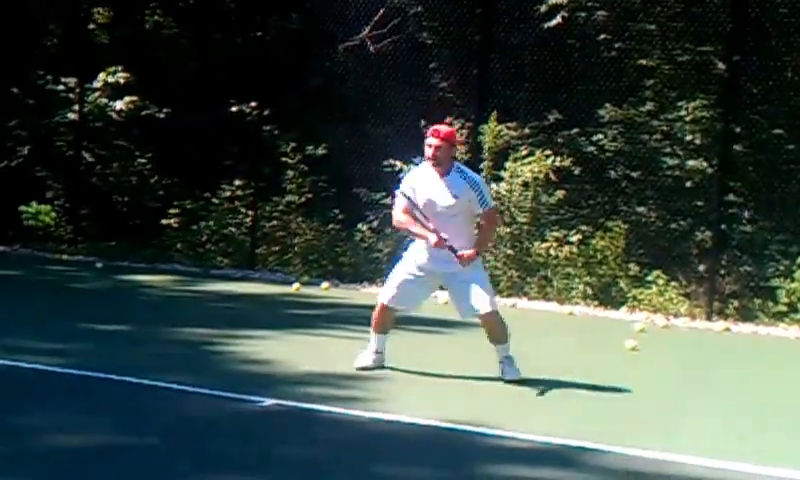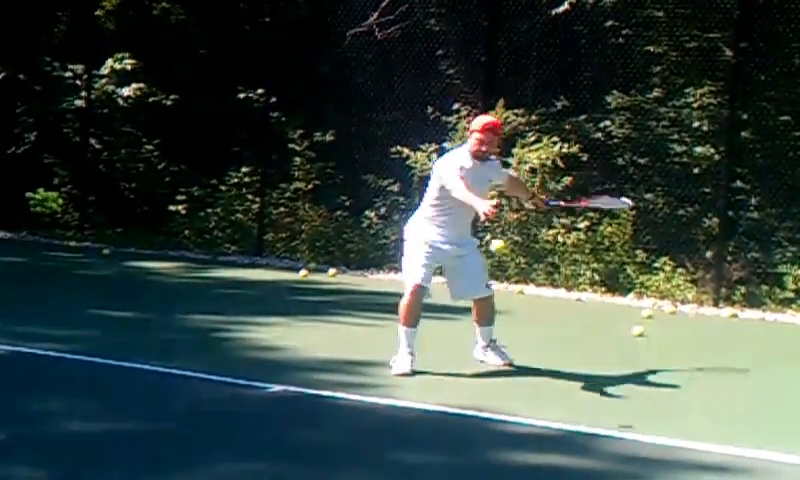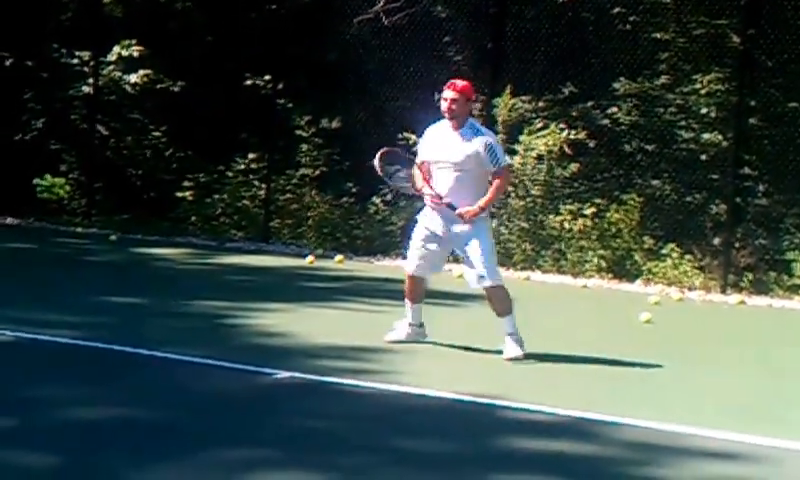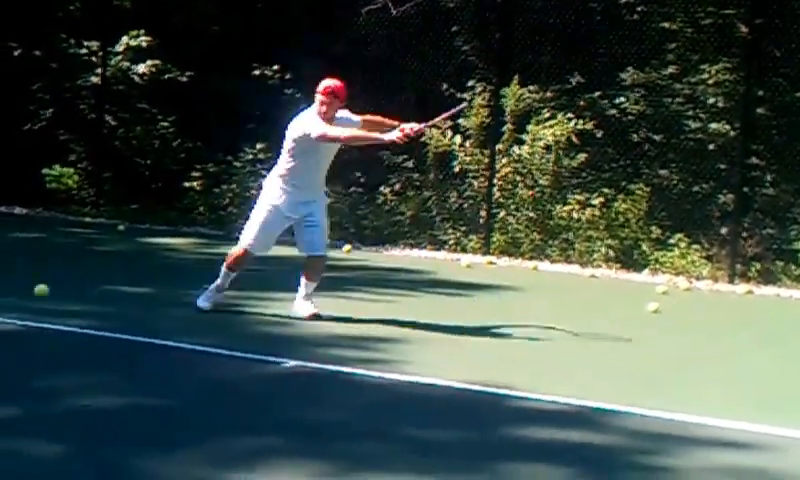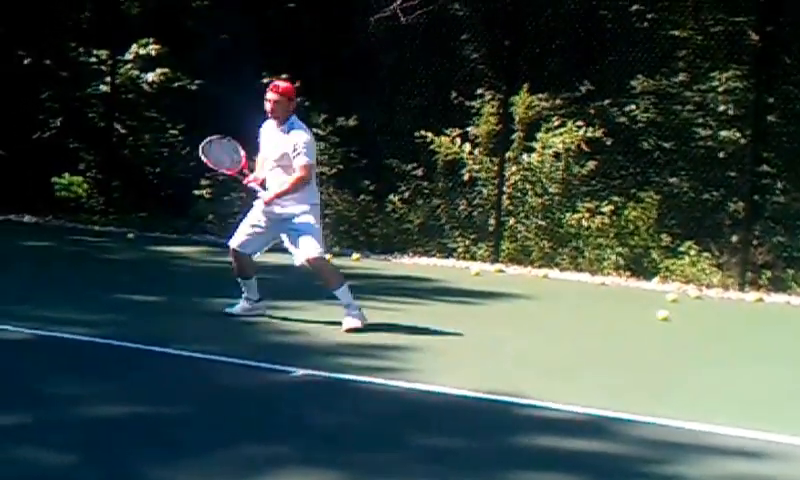
dt=1s
person 1, frame 1
left shoulder: (471, 182)
right shoulder: (414, 177)
left elbow: (491, 219)
right elbow: (399, 217)
left wrist: (477, 251)
right wrist: (426, 235)
left hip: (462, 258)
right hip: (424, 254)
left knee: (488, 313)
right knee: (386, 303)
left ankle: (505, 360)
right ankle: (375, 352)
person 1, frame 2
left shoulder: (491, 166)
right shoulder: (451, 163)
left elbow: (510, 180)
right elbow: (458, 188)
left wrist: (531, 198)
right wrist: (478, 203)
left hip: (460, 241)
right hip: (426, 236)
left knee: (484, 295)
right knee: (415, 290)
left ankle: (485, 346)
right ankle: (405, 353)
person 1, frame 3
left shoulder: (485, 140)
right shoulder: (432, 134)
left elbow: (503, 178)
right elbow: (420, 169)
left wrist: (479, 208)
right wrist: (427, 191)
left hip: (471, 221)
right hip: (435, 216)
left knee: (490, 282)
right knee: (414, 274)
left ankle: (512, 337)
right ankle: (414, 326)
person 1, frame 4
left shoulder: (342, 118)
right shoulder: (306, 123)
left elbow: (365, 121)
right elbow: (343, 137)
left wrist: (398, 127)
right wrist: (385, 137)
left hip: (312, 200)
right hip: (279, 196)
left knee: (317, 256)
right knee: (247, 249)
left ankle: (304, 298)
right ankle: (218, 289)
person 1, frame 5
left shoulder: (300, 136)
right shoulder: (267, 127)
left elbow: (304, 176)
left wrist: (274, 196)
right wrist: (257, 175)
left hip: (299, 208)
right hip: (270, 204)
left knee: (314, 258)
right knee: (238, 248)
left ankle: (352, 308)
right ankle: (253, 300)
